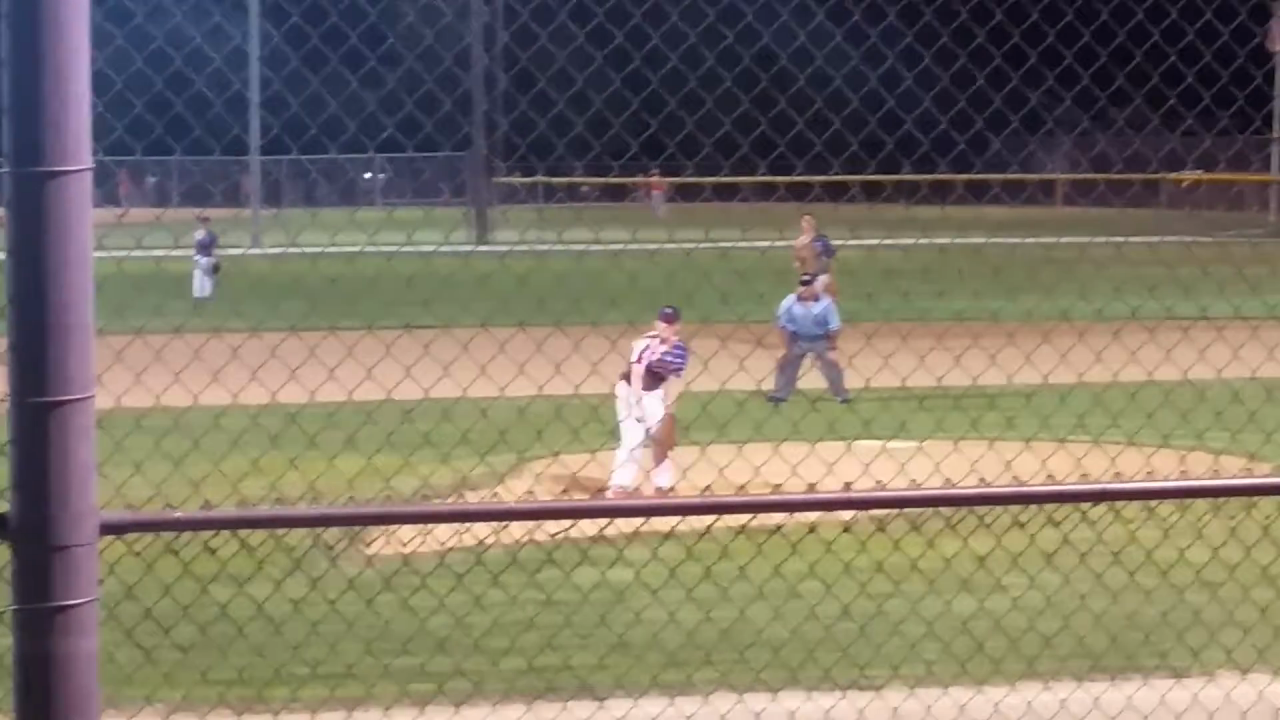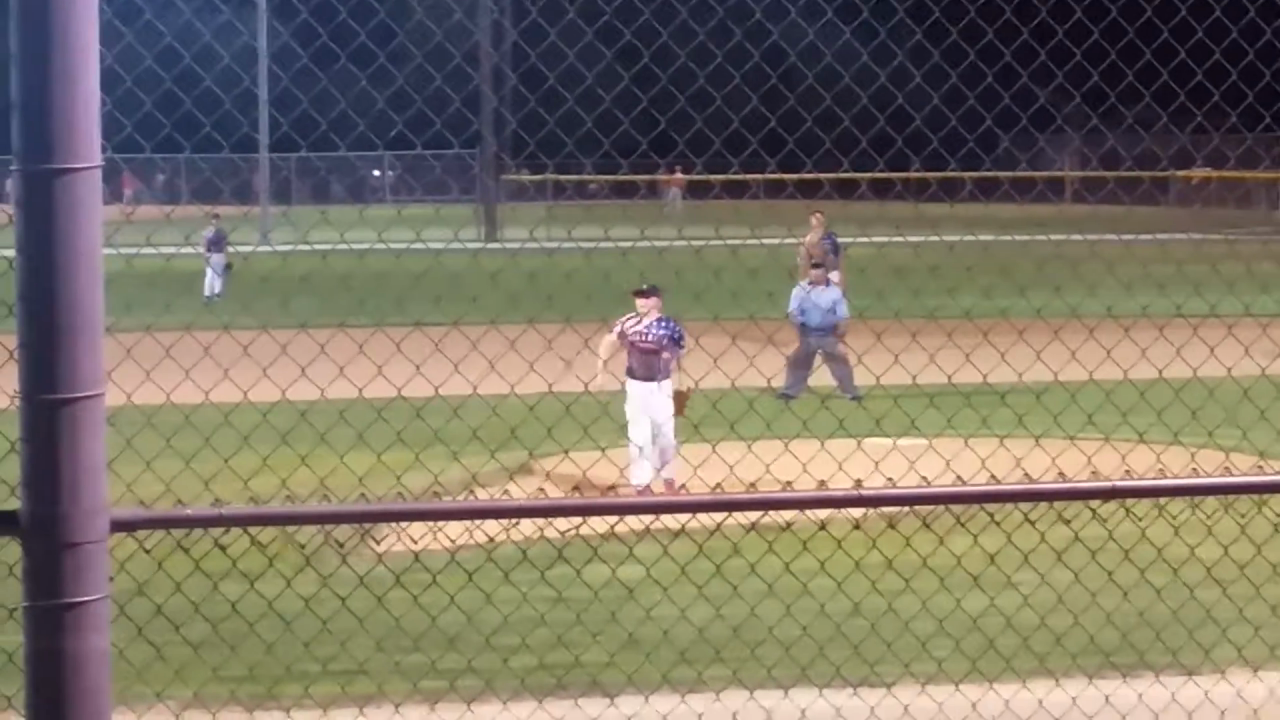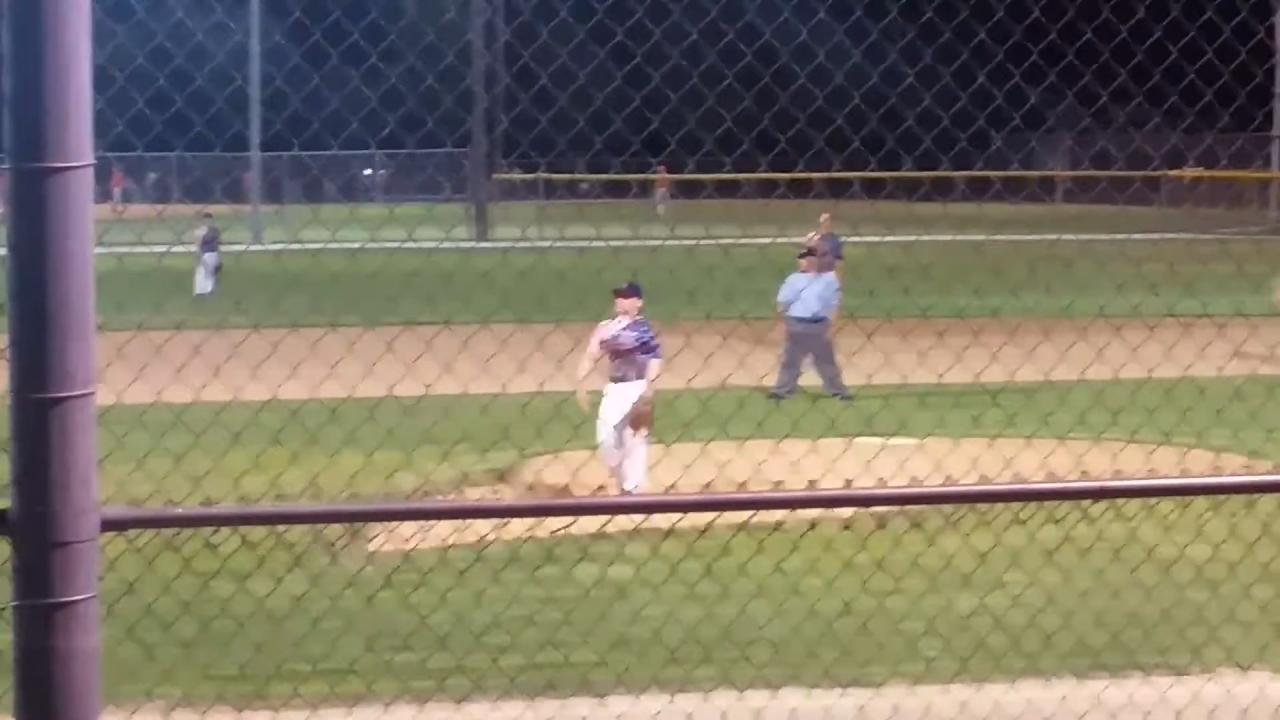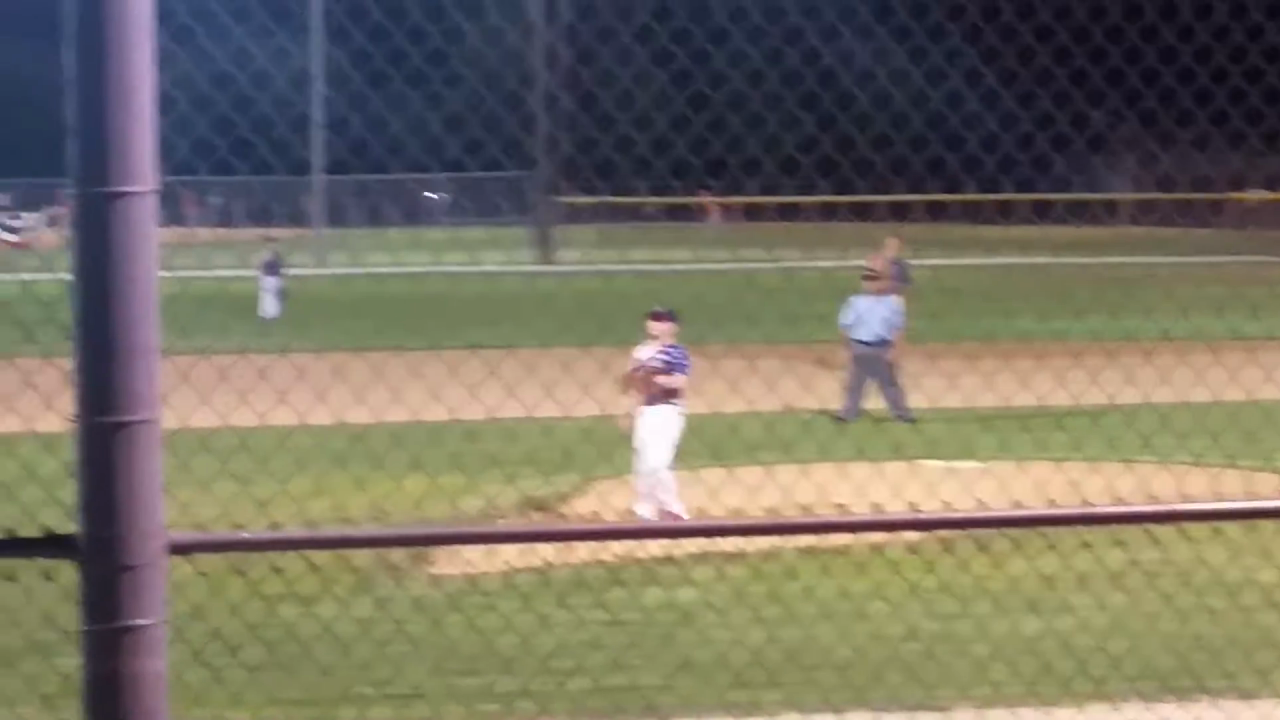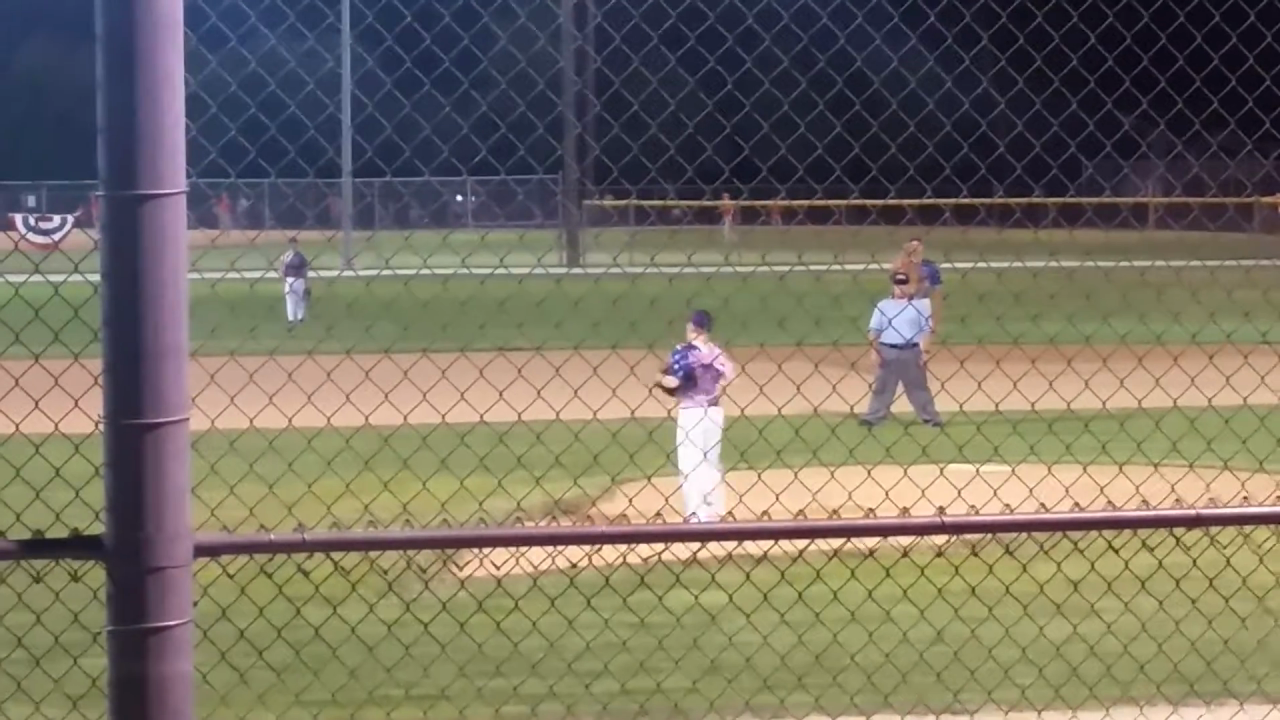
dt=0.7s
person 1, frame 1
left shoulder: (681, 351)
right shoulder: (646, 343)
left elbow: (674, 380)
right elbow: (636, 374)
left wrist: (669, 407)
right wrist: (637, 402)
left hip: (654, 393)
right hip: (631, 391)
left knee: (661, 438)
right knee: (632, 439)
left ankle: (662, 484)
right ankle: (621, 484)
person 1, frame 2
left shoulder: (670, 326)
right shoulder: (628, 322)
left elbow: (678, 354)
right elbow: (608, 342)
left wrist: (678, 382)
right wrist: (601, 368)
left hip: (661, 387)
right hip: (635, 386)
left knee: (666, 435)
right knee: (638, 436)
left ankle: (668, 476)
right ankle: (641, 482)
person 1, frame 3
left shoulder: (644, 329)
right shoulder: (607, 327)
left elbow: (654, 364)
right elbow: (592, 354)
left wrist: (647, 394)
right wrist: (580, 382)
left hip: (635, 389)
right hip: (613, 388)
left knee: (634, 439)
right knee: (605, 437)
left ankle: (635, 488)
right ankle: (625, 480)
person 1, frame 4
left shoulder: (676, 352)
right shoulder: (641, 351)
left elbow: (682, 382)
right elbow: (635, 384)
left wrist: (657, 379)
right wrist: (631, 411)
left hip: (667, 412)
right hip: (646, 412)
left knee: (656, 463)
right knee: (642, 465)
left ankle: (673, 509)
right ankle: (647, 513)
person 1, frame 5
left shoulder: (682, 351)
right shoulder: (717, 352)
left elbow: (672, 381)
right elbow: (729, 377)
left wrist: (661, 378)
left hip: (691, 414)
right hip: (714, 412)
left knee: (689, 466)
right knee: (711, 464)
left ankle: (695, 517)
right ankle: (715, 513)
